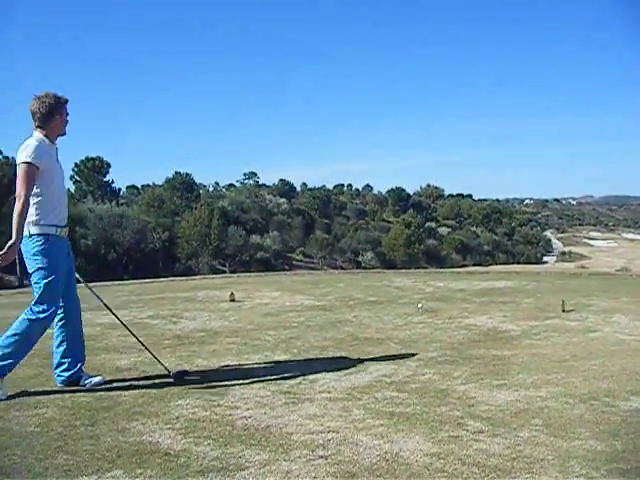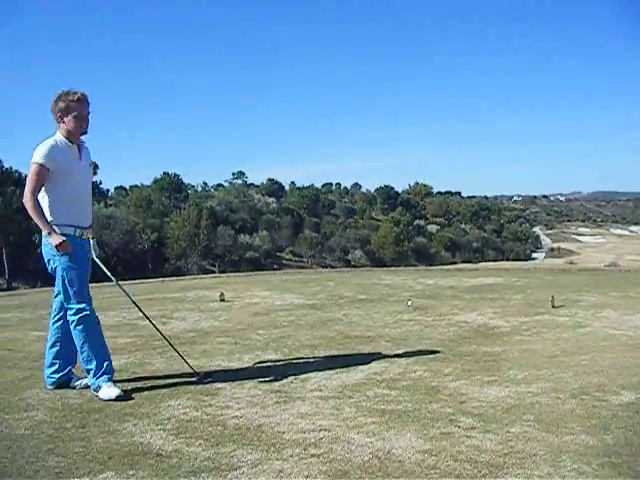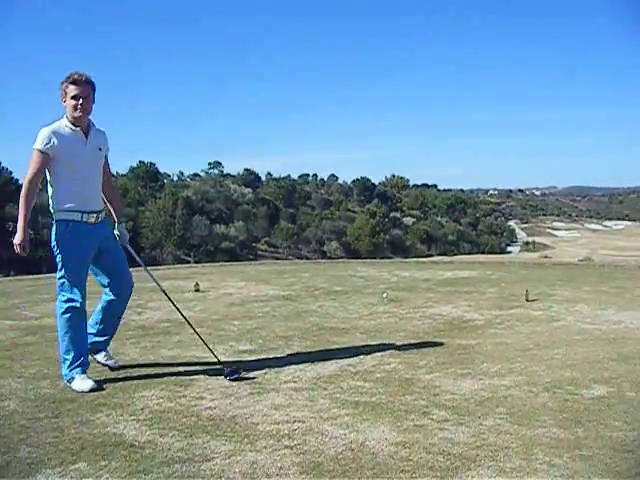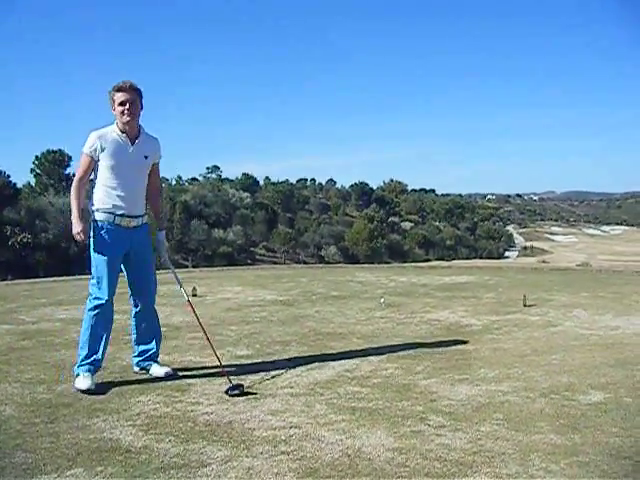
dt=0.5s
person 1, frame 1
left shoulder: (50, 149)
right shoulder: (34, 148)
left hip: (58, 239)
right hip: (42, 240)
left knee: (69, 308)
right knee: (43, 310)
left ankle: (69, 371)
person 1, frame 2
left shoulder: (84, 151)
right shoulder: (48, 150)
right elbow: (29, 197)
left wrist: (90, 235)
right wrist: (50, 233)
left hip: (80, 241)
right hip: (61, 242)
left knee: (65, 310)
right knee: (81, 309)
left ankle: (58, 374)
right ankle: (100, 377)
person 1, frame 3
left shoulder: (100, 137)
right shoulder: (51, 135)
right elbow: (30, 183)
left wrist: (119, 222)
right wrist: (22, 228)
left hip: (101, 225)
right hip: (70, 227)
left knee: (122, 286)
right knee: (71, 299)
left ankle: (94, 342)
right ankle: (74, 369)
person 1, frame 4
left shoulder: (152, 144)
right shoulder: (99, 139)
right elbow: (79, 181)
left wrist: (161, 229)
right wrist: (77, 218)
left hip: (139, 228)
right hip: (107, 227)
left knee: (145, 297)
right knee: (101, 298)
left ankle: (146, 359)
right ankle: (86, 368)
